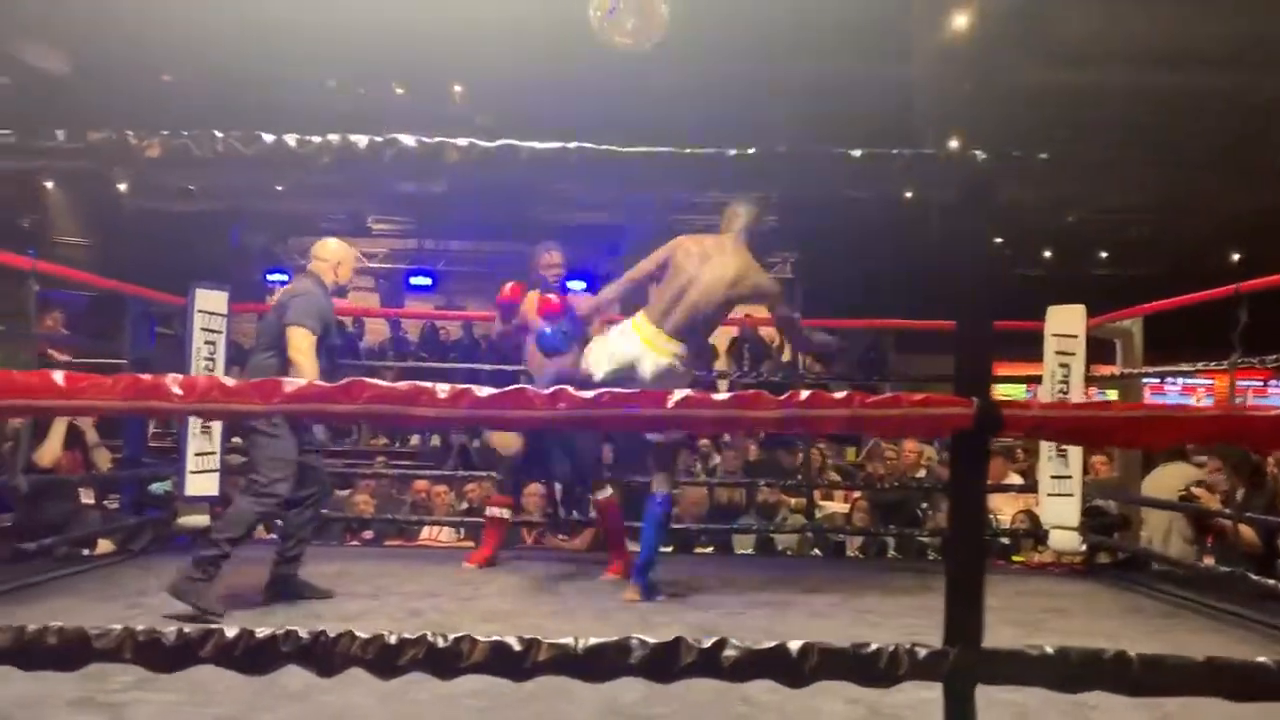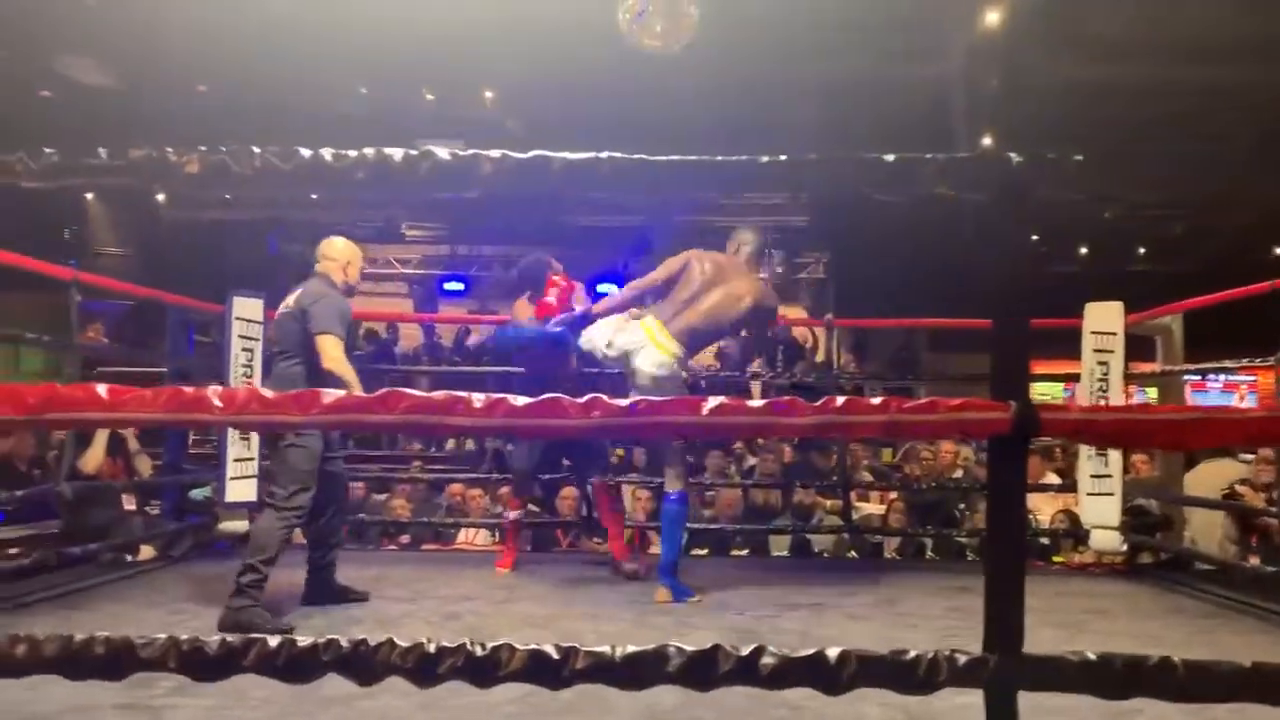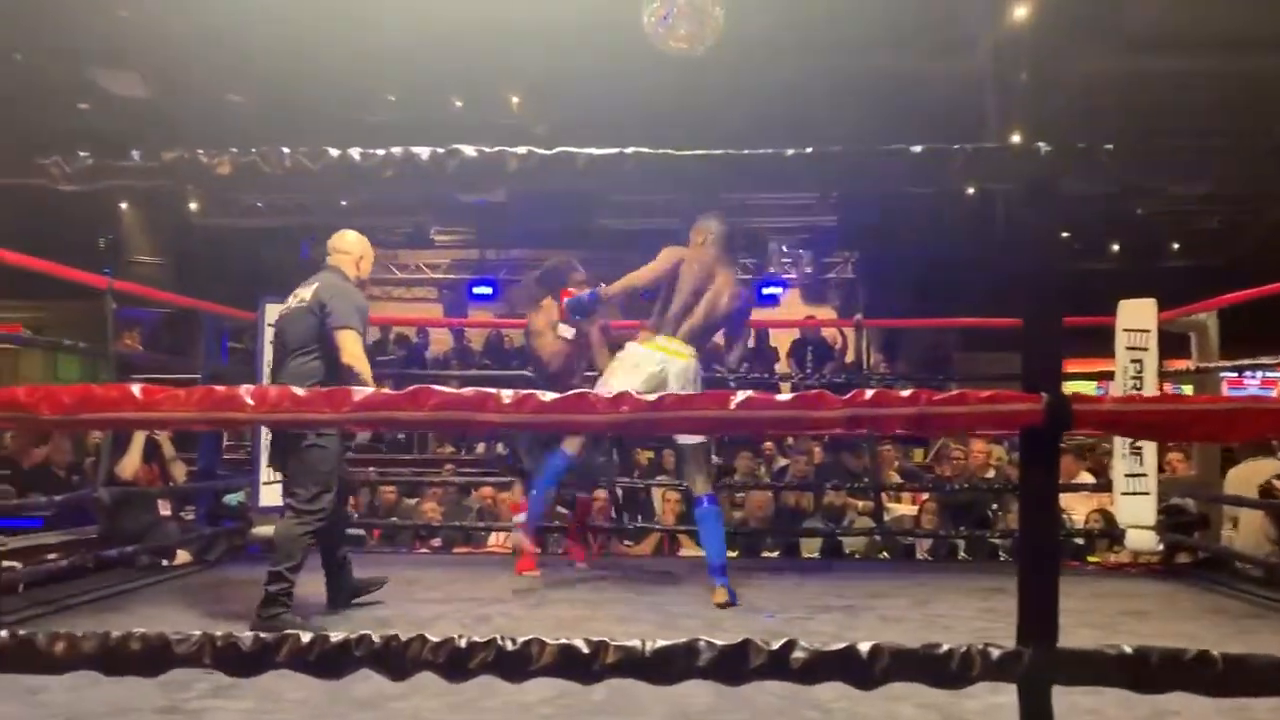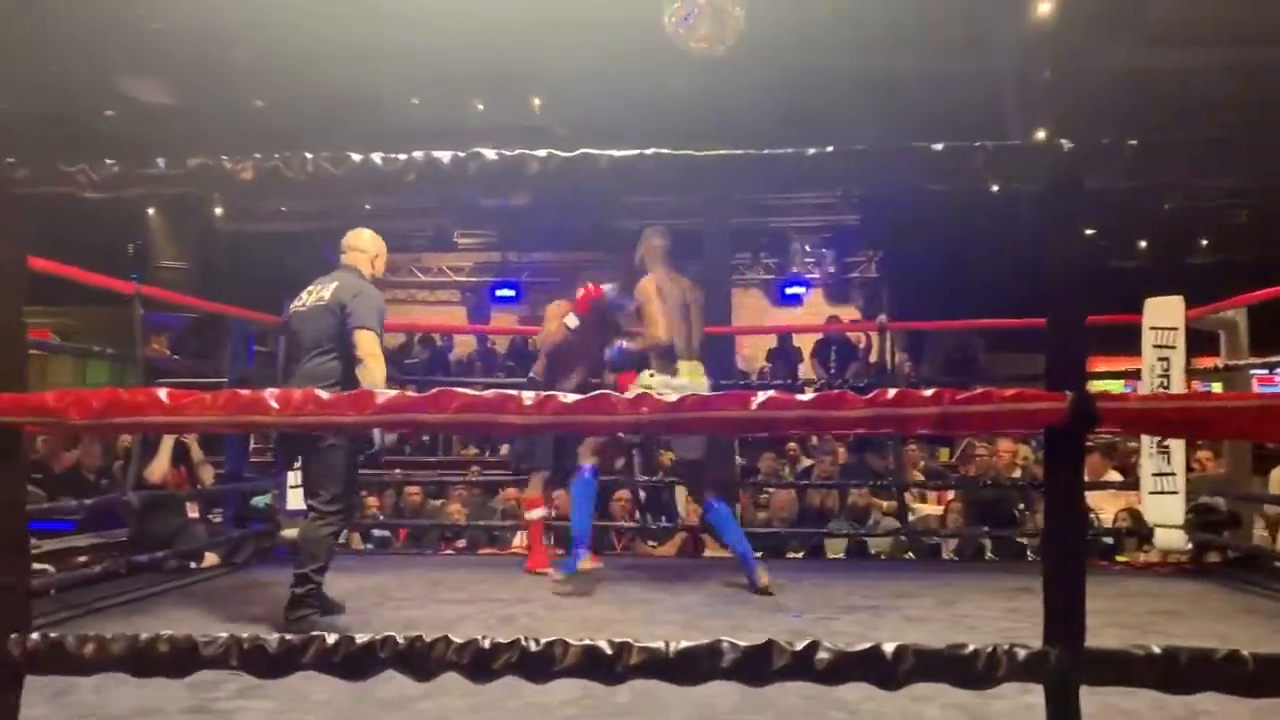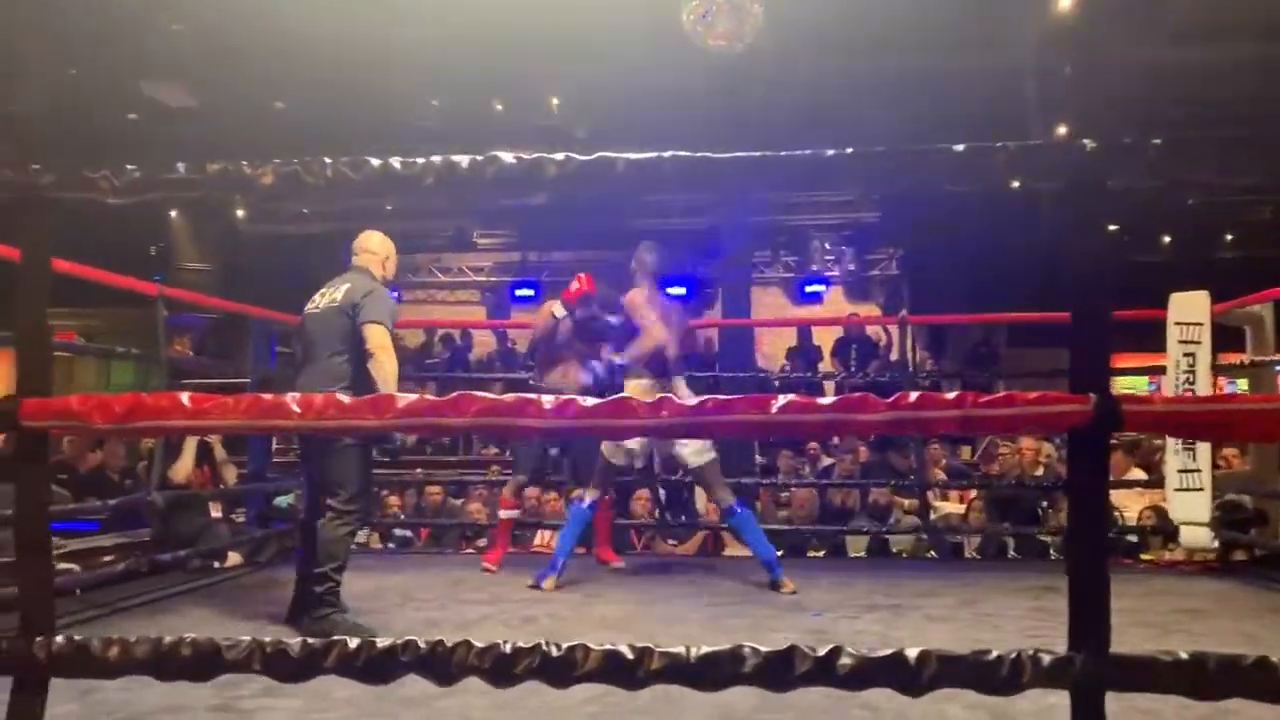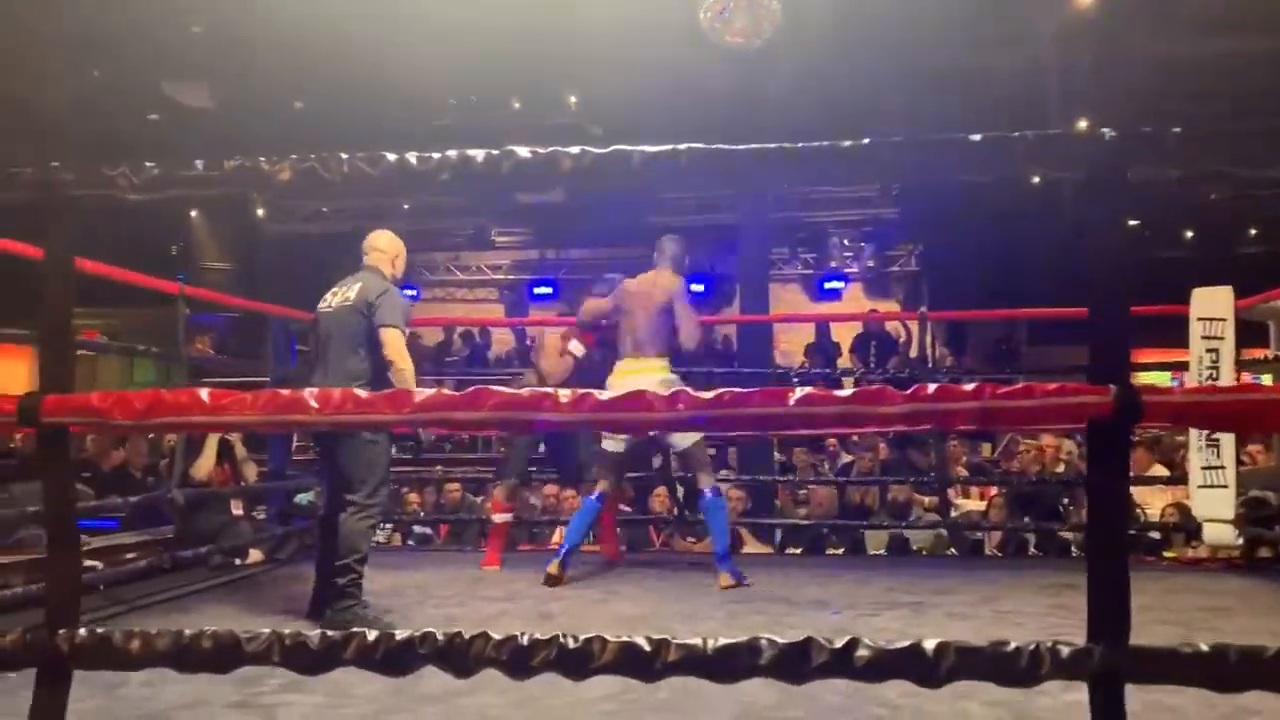
dt=0.2s
person 1, frame 1
left shoulder: (307, 295)
right shoulder: (311, 297)
right elbow: (300, 354)
left knee: (313, 487)
right knee: (268, 492)
left ankle: (284, 577)
right ankle: (198, 575)
person 1, frame 2
left shoulder: (305, 295)
right shoulder: (328, 300)
right elbow: (332, 361)
left knee: (332, 493)
right knee: (287, 505)
left ankle: (321, 581)
right ankle: (243, 602)
person 1, frame 3
left shoulder: (303, 292)
right shoulder: (344, 294)
left elbow: (284, 357)
right elbow: (351, 358)
left wrist: (277, 428)
left knee: (330, 496)
right knee: (308, 507)
left ankle: (341, 583)
right ankle: (274, 608)
person 1, frame 4
left shoulder: (309, 293)
right shoulder: (362, 293)
left elbow: (290, 357)
right elbow: (367, 355)
left knee: (330, 503)
right knee: (329, 508)
left ankle: (311, 594)
right ankle: (302, 609)
person 1, frame 5
left shoulder: (322, 294)
right shoulder: (374, 293)
right elbow: (378, 349)
left knee: (320, 507)
right knee: (344, 508)
left ankle: (306, 601)
right ankle: (323, 610)
person 1, frame 6
left shoulder: (333, 294)
right shoulder: (385, 293)
right elbow: (394, 354)
left knee: (338, 503)
right knee: (365, 503)
left ankle: (325, 596)
right ankle: (345, 603)
person 2, frame 1
left shoulder: (688, 244)
right shoulder: (760, 280)
left elbow: (624, 285)
right elbow: (795, 337)
left wrist: (578, 315)
right wrist: (822, 344)
left hip: (631, 336)
right hip: (667, 363)
left knee: (578, 371)
right knee: (664, 474)
right ankle: (640, 579)
person 2, frame 2
left shoulder: (697, 258)
right shoulder: (764, 300)
left elbow: (637, 288)
right elbow: (751, 354)
left wrist: (580, 315)
left hip: (631, 334)
right hip: (663, 364)
left knee: (580, 329)
right knee: (675, 475)
right ankle: (668, 581)
person 2, frame 3
left shoulder: (679, 256)
right shoulder: (739, 293)
left elbow: (641, 279)
right elbow: (734, 356)
left wrist: (591, 297)
left hip: (643, 356)
right hip: (685, 370)
left knee: (580, 434)
right knee: (701, 482)
left ankle: (534, 510)
right ankle: (720, 582)
person 2, frame 4
left shoulder: (648, 284)
right shoulder: (692, 291)
left elbow: (662, 338)
left wrist: (625, 349)
left hip: (661, 383)
right hip: (696, 386)
right knee: (702, 487)
right ankle: (752, 568)
person 2, frame 5
left shoulder: (634, 298)
right shoulder: (673, 305)
left elbow: (659, 342)
left wrist: (616, 362)
left hip: (641, 400)
right hip: (678, 400)
left knee: (595, 490)
right knee: (722, 494)
left ankle: (553, 571)
right ankle: (777, 574)
person 2, frame 6
left shoulder: (628, 286)
right shoulder: (677, 286)
left elbow: (587, 314)
right elbow: (689, 343)
left hip: (621, 384)
right hip: (659, 382)
left knee: (604, 484)
right knee: (705, 477)
left ankle: (559, 559)
right ankle: (725, 567)
person 3, frame 1
left shoulder: (582, 301)
right shoulder: (524, 302)
right elbow: (505, 341)
left wrist: (567, 317)
right wrist: (505, 314)
left knee: (594, 478)
right knee: (507, 471)
left ankle: (619, 556)
right ankle: (489, 547)
person 3, frame 2
left shoulder: (575, 293)
right shoulder: (522, 310)
right wrist: (552, 305)
left hip: (572, 391)
right hip: (538, 396)
left knee: (598, 469)
right knee: (520, 473)
left ankle: (620, 550)
right ankle: (509, 549)
person 3, frame 3
right shoulder: (541, 314)
left elbow: (599, 353)
right elbow: (551, 363)
right wrist: (568, 323)
left hip: (573, 395)
left knee: (587, 473)
left ankle: (575, 540)
right ankle: (525, 553)
person 3, frame 4
left shoulder: (605, 326)
right shoulder: (559, 309)
left elbow: (604, 371)
right elbow: (548, 346)
right wrist: (577, 314)
right hip: (543, 394)
left knee: (583, 474)
right knee: (540, 474)
left ankle: (582, 548)
right ankle: (536, 553)
person 3, frame 5
left shoulder: (600, 329)
right shoulder: (553, 311)
right elbow: (537, 336)
right wrist: (564, 305)
right knee: (521, 477)
left ankle: (604, 546)
right ankle: (498, 547)
person 3, frame 6
left shoulder: (596, 352)
right shoulder: (553, 339)
left elbow: (601, 385)
right elbow: (552, 376)
right wrist: (579, 345)
right knee: (510, 480)
left ankle: (610, 546)
right ankle: (494, 549)
